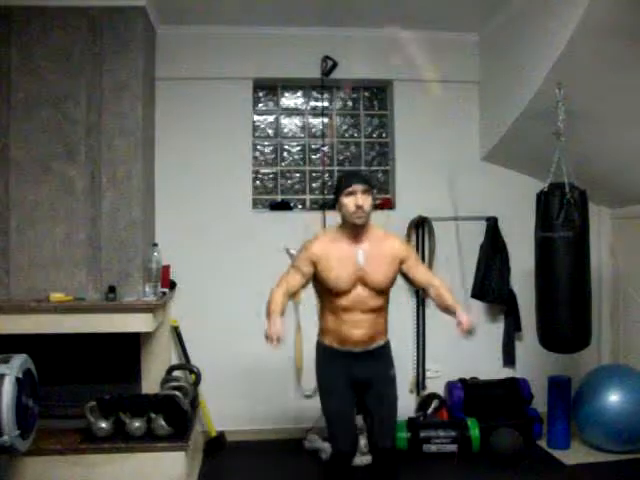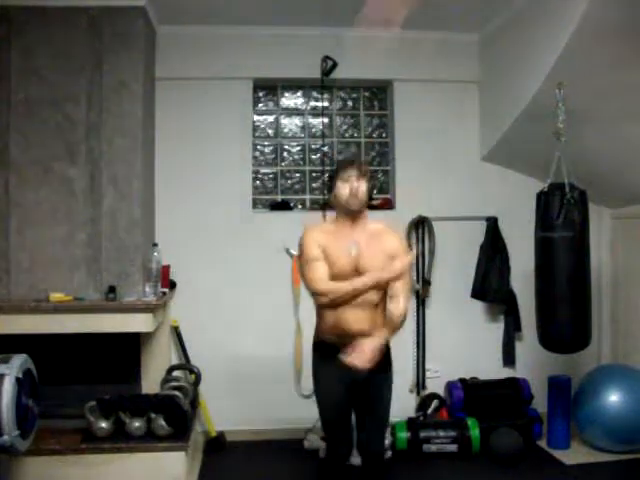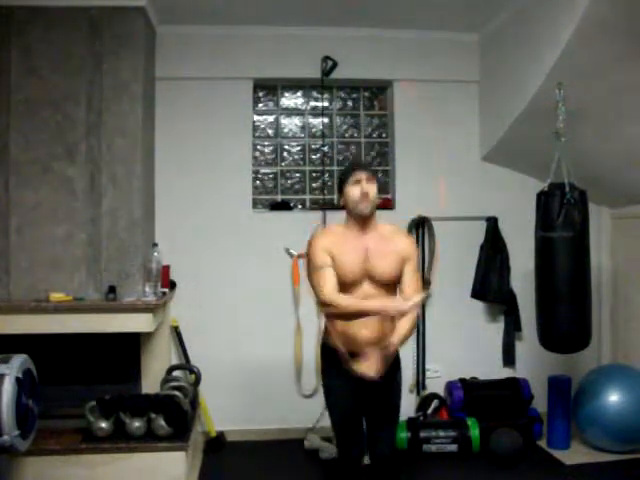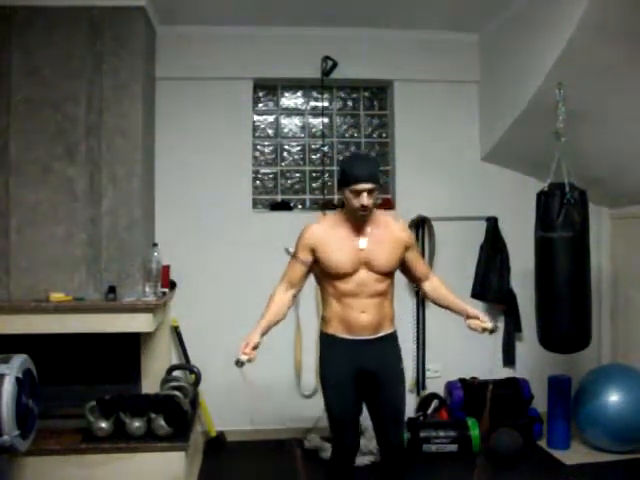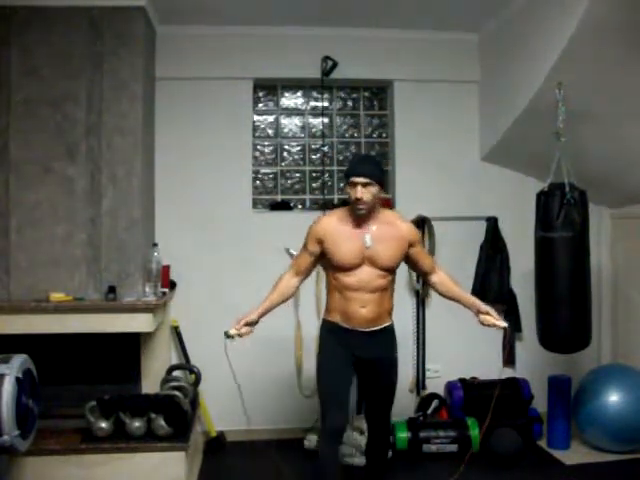
dt=1s
person 1, frame 1
left shoulder: (395, 246)
right shoulder: (318, 248)
left elbow: (433, 286)
right elbow: (282, 291)
left wrist: (457, 311)
right wrist: (274, 319)
left hip: (378, 359)
right hip: (333, 360)
left knee: (384, 445)
right knee: (343, 446)
person 1, frame 2
left shoulder: (391, 240)
right shoulder: (315, 237)
left elbow: (399, 306)
right elbow: (323, 293)
left wrist: (376, 343)
right wrist: (376, 278)
left hip: (374, 356)
right hip: (330, 356)
left knee: (372, 445)
right knee: (339, 446)
person 1, frame 3
left shoulder: (402, 243)
right shoulder: (323, 242)
left elbow: (410, 309)
right elbow: (329, 301)
left wrist: (382, 357)
right wrist: (385, 306)
left hip: (385, 362)
right hip: (339, 364)
left knee: (384, 452)
right knee: (351, 453)
person 1, frame 4
left shoulder: (398, 232)
right shoulder: (316, 234)
left elbow: (426, 280)
right elbow: (287, 288)
left wrist: (467, 311)
right wrist: (258, 332)
left hip: (385, 347)
right hip: (337, 349)
left knee: (393, 441)
right knee: (345, 442)
person 1, frame 5
left shoulder: (403, 230)
right shoulder: (325, 227)
left elbow: (433, 274)
right elbow: (295, 275)
left wrist: (475, 305)
right wrist: (258, 313)
left hip: (381, 339)
right hip: (336, 337)
left knee: (379, 423)
right knee: (333, 426)
